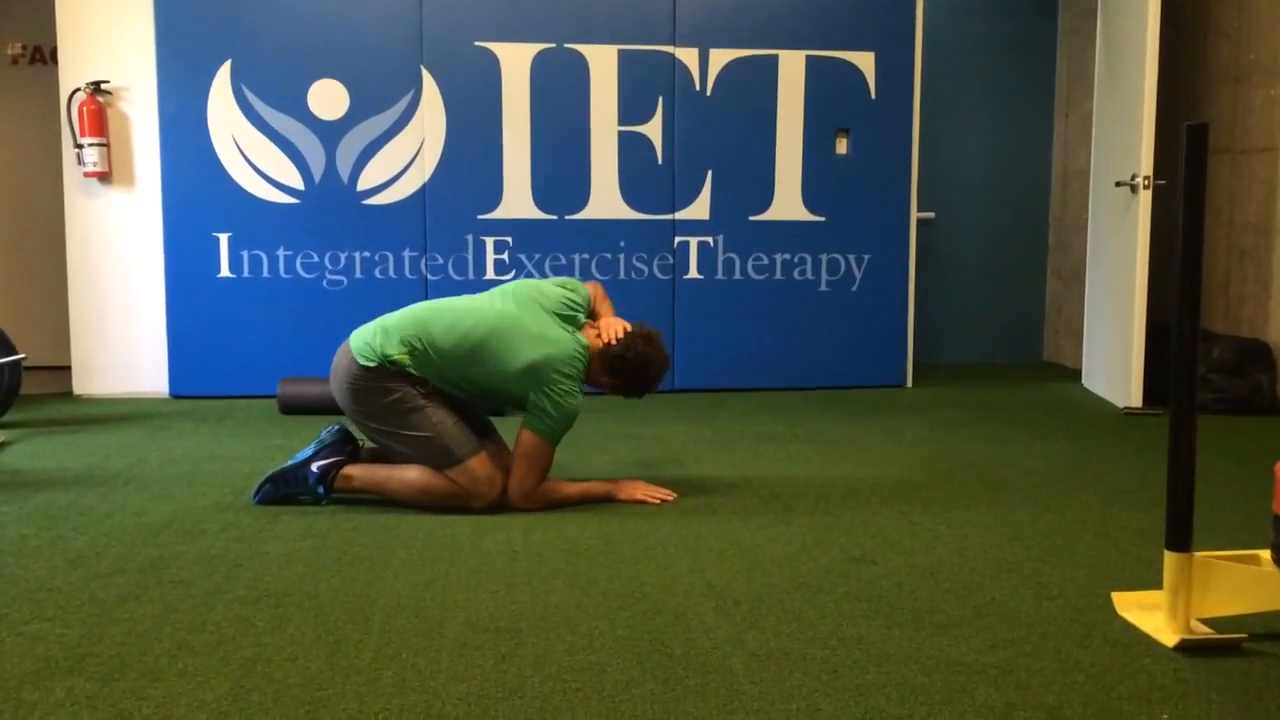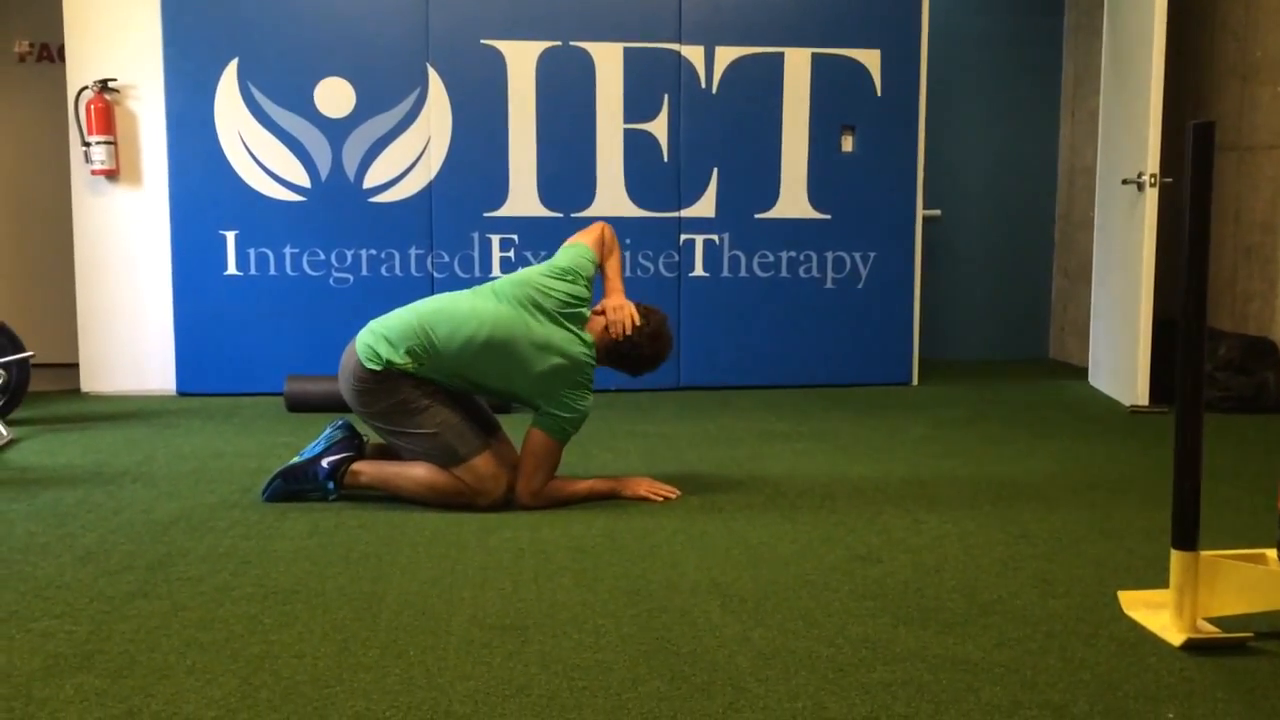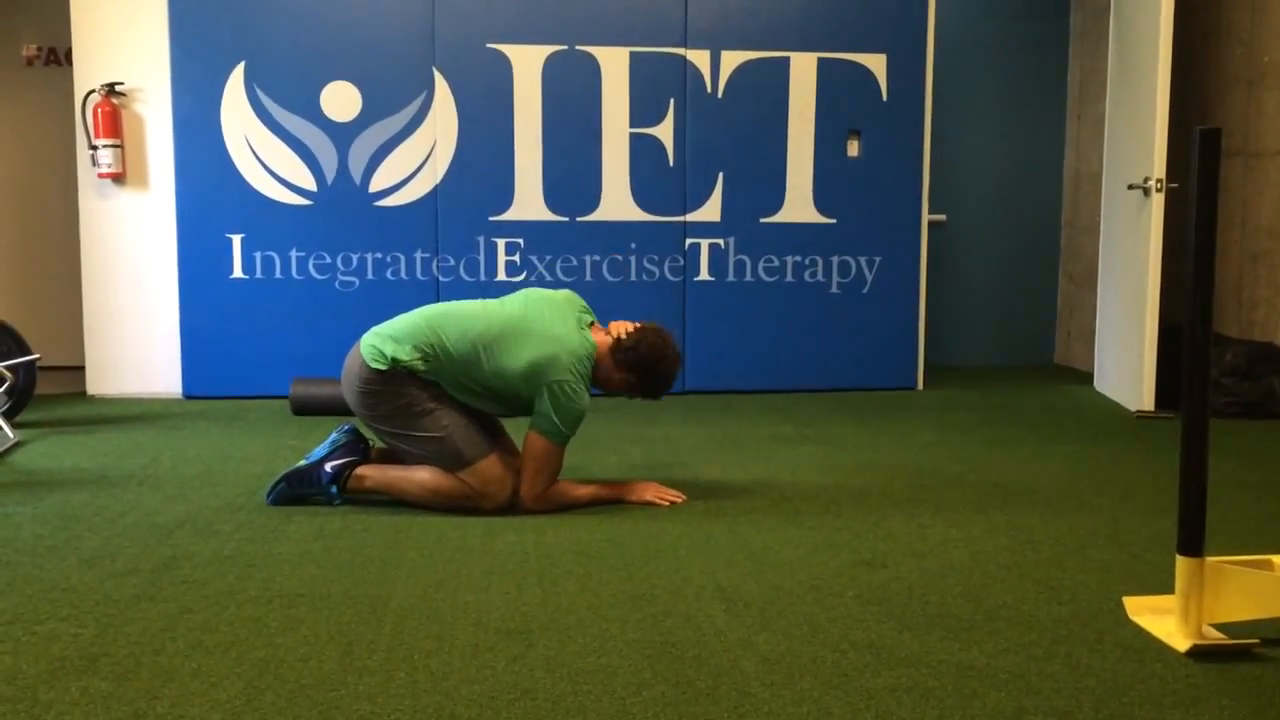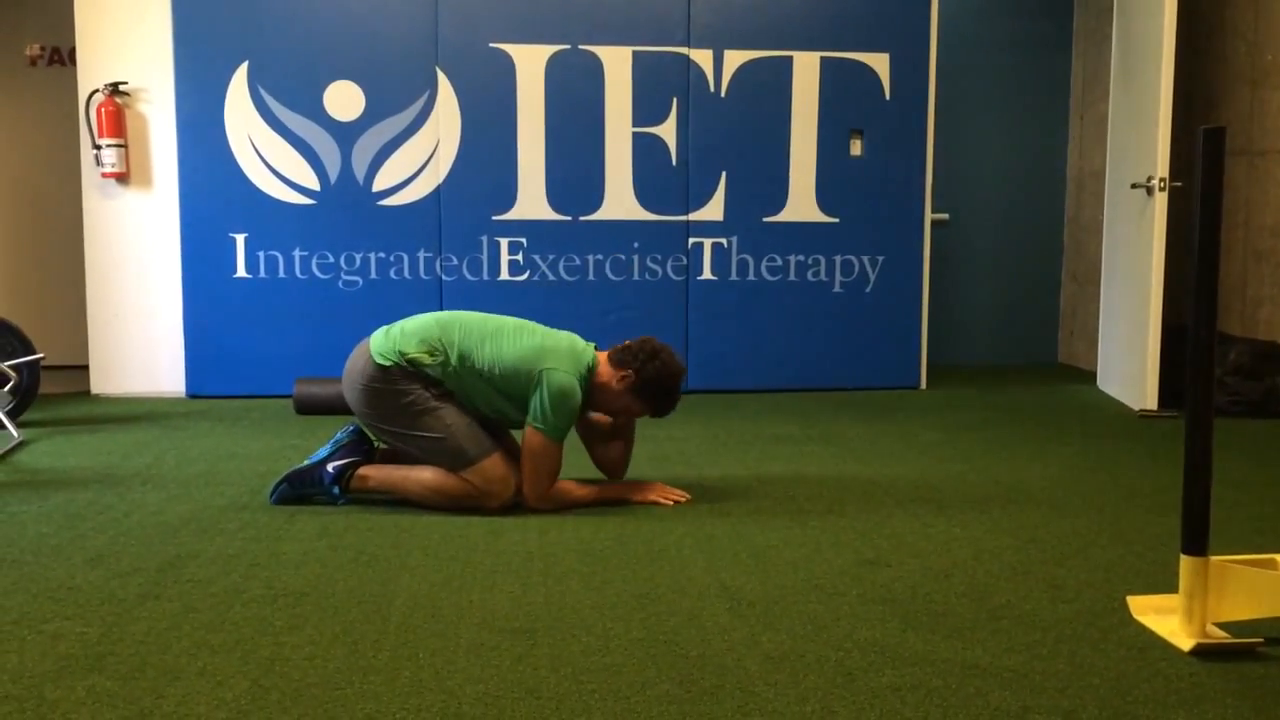
dt=0.5s
person 1, frame 1
left shoulder: (566, 297)
right shoulder: (561, 385)
left elbow: (596, 292)
right elbow: (523, 494)
left wrist: (607, 318)
right wrist: (613, 489)
left hip: (378, 351)
right hip: (371, 372)
left knee: (497, 465)
right knee: (483, 488)
left ankle: (354, 451)
right ankle: (332, 474)
person 1, frame 2
left shoulder: (568, 286)
right shoulder: (571, 388)
left elbow: (601, 230)
right elbow: (529, 492)
left wrist: (615, 292)
right wrist: (619, 486)
left hip: (384, 345)
right hip: (379, 372)
left knee: (504, 465)
right knee: (491, 487)
left ankle: (360, 449)
right ankle: (341, 471)
person 1, frame 3
left shoulder: (571, 305)
right shoulder: (567, 383)
left elbow: (598, 333)
right elbow: (533, 496)
left wrist: (617, 330)
right wrist: (623, 492)
left hip: (388, 353)
right hip: (383, 375)
left knee: (508, 467)
right knee: (496, 489)
left ankle: (364, 451)
right ankle: (346, 475)
person 1, frame 4
left shoulder: (580, 359)
right shoulder: (562, 382)
left elbow: (611, 464)
right elbow: (538, 494)
left wrist: (625, 415)
right wrist: (629, 491)
left hip: (396, 360)
right hip: (384, 375)
left knee: (511, 467)
right knee: (498, 488)
left ankle: (368, 452)
right ankle: (348, 475)
